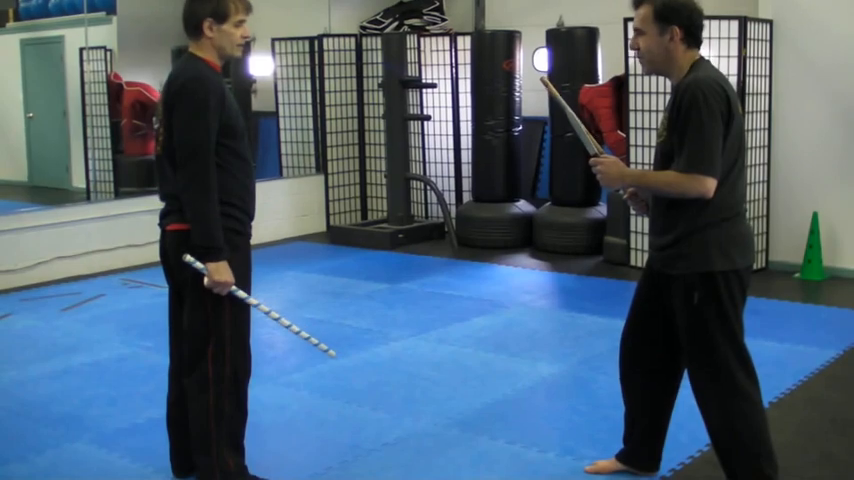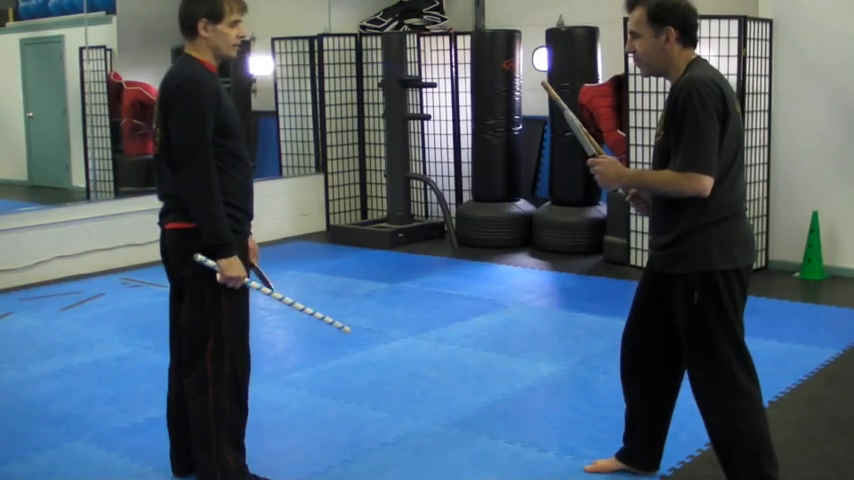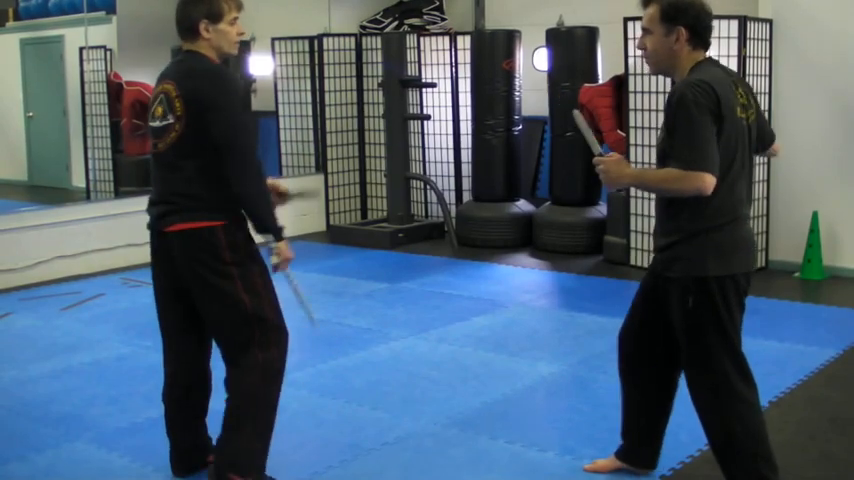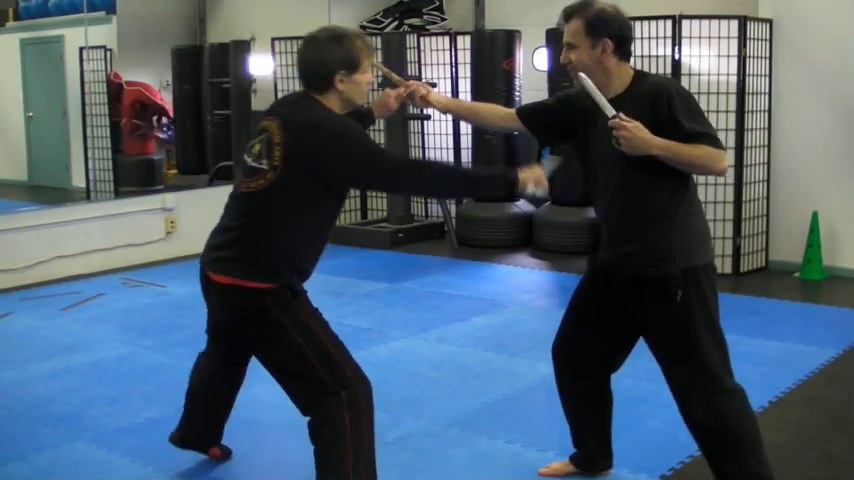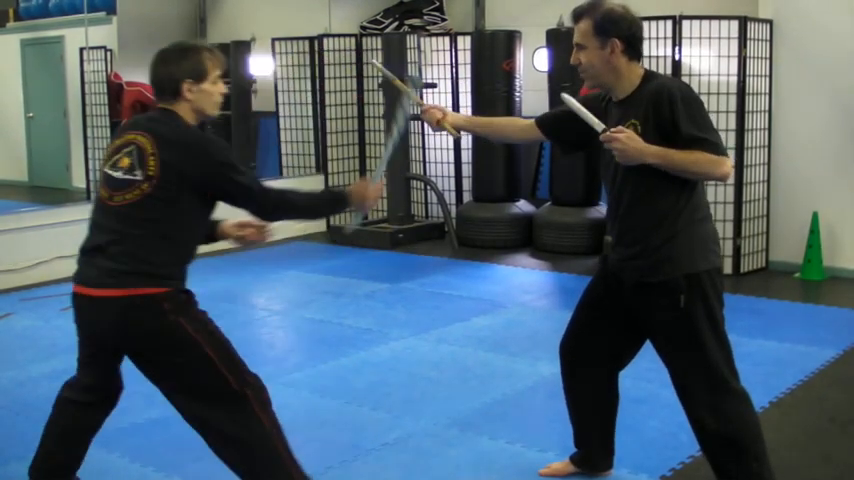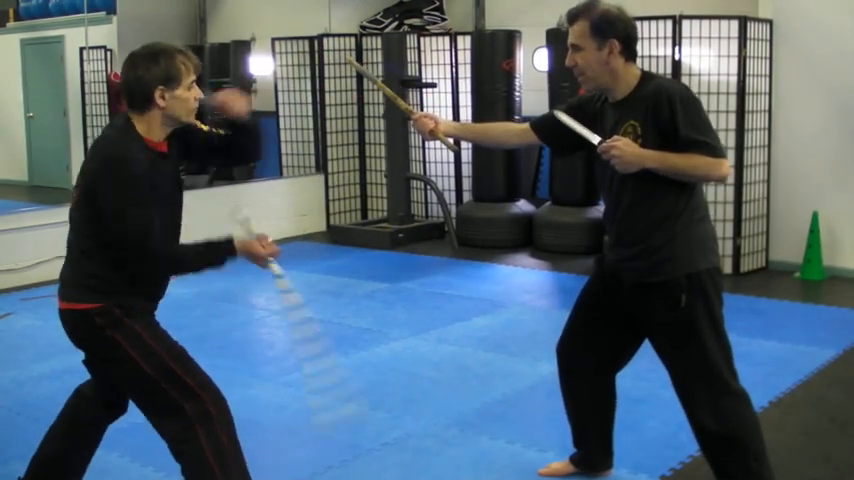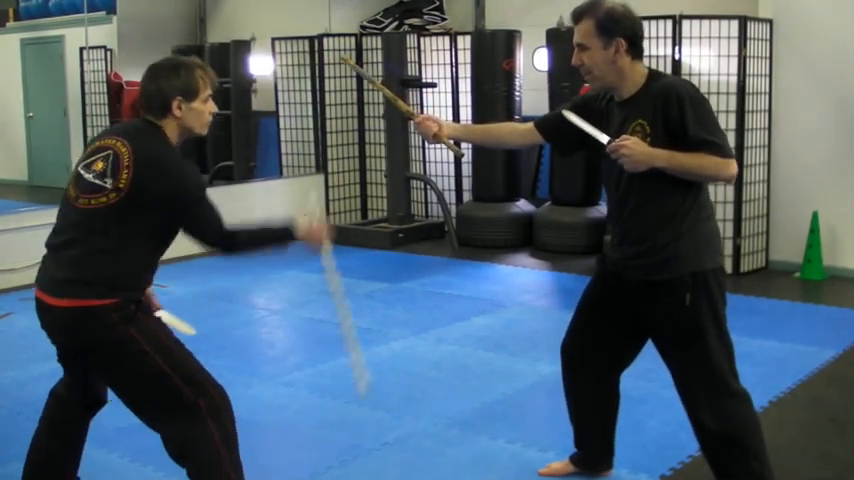
dt=0.7s
person 1, frame 1
left shoulder: (701, 89)
right shoulder: (690, 86)
left elbow: (702, 182)
left wrist: (627, 177)
right wrist: (651, 195)
left hip: (708, 259)
right hip: (677, 253)
left knee: (720, 374)
right knee: (643, 352)
person 1, frame 2
left shoulder: (696, 88)
right shoulder: (692, 84)
left elbow: (699, 180)
left wrist: (625, 176)
right wrist: (651, 196)
left hip: (709, 257)
right hip: (678, 251)
left knee: (721, 374)
right knee: (644, 351)
person 1, frame 3
left shoulder: (692, 91)
right shoulder: (728, 82)
left elbow: (699, 180)
right elbow: (769, 144)
left wrist: (628, 176)
left hip: (706, 260)
right hip: (685, 255)
left knee: (717, 378)
right knee: (639, 347)
person 1, frame 4
left shoulder: (661, 94)
right shoulder: (579, 104)
left elbow: (718, 161)
right elbow: (509, 118)
left wrist: (651, 144)
right wrist: (443, 102)
left hip: (675, 265)
right hip: (616, 262)
left knee: (705, 384)
right knee: (575, 356)
person 1, frame 5
left shoulder: (669, 95)
right shoulder: (597, 106)
left elbow: (720, 166)
right elbow: (529, 129)
left wrist: (645, 151)
right wrist: (458, 120)
left hip: (681, 269)
right hip: (623, 264)
left knee: (710, 387)
right knee: (582, 355)
person 1, frame 6
left shoulder: (666, 97)
right shoulder: (592, 108)
left elbow: (718, 167)
right elbow: (521, 133)
left wrist: (644, 157)
right wrist: (448, 127)
left hip: (680, 270)
right hip: (620, 265)
left knee: (710, 389)
right knee: (579, 356)
person 1, frame 7
left shoulder: (675, 96)
right shoulder: (597, 106)
left elbow: (726, 167)
right elbow: (526, 133)
left wrist: (653, 156)
right wrist: (452, 129)
left hip: (684, 269)
right hip: (624, 264)
left knee: (712, 390)
right knee: (583, 357)
person 2, frame 1
left shoulder: (190, 78)
right shoulder: (199, 83)
right elbow: (196, 175)
right wrist: (216, 254)
left hip: (190, 240)
right hip: (207, 244)
left knee: (192, 353)
right knee: (220, 358)
person 2, frame 2
left shoulder: (194, 79)
right shoulder: (193, 84)
right elbow: (196, 176)
left wrist: (238, 233)
right wrist: (224, 250)
left hip: (197, 238)
right hip: (203, 242)
left knee: (192, 351)
right knee: (220, 358)
person 2, frame 3
left shoulder: (170, 80)
right shoulder: (215, 80)
right elbow: (238, 161)
left wrist: (260, 187)
right wrist: (273, 232)
left hip: (168, 231)
right hip: (208, 233)
left knee: (186, 347)
right knee: (259, 340)
person 2, frame 4
left shoulder: (290, 112)
right shoulder: (326, 133)
right elbow: (412, 176)
left wrist: (372, 107)
right wrist: (512, 180)
left hip: (220, 268)
right hip: (258, 286)
left knee: (227, 352)
right knee: (341, 393)
left ankle: (197, 433)
person 2, frame 5
left shoulder: (129, 133)
right shoulder: (192, 145)
right elbow: (260, 200)
left wrist: (218, 229)
right wrist: (346, 197)
left hip: (90, 293)
right hip: (147, 300)
left knee: (91, 388)
right knee: (238, 399)
person 2, frame 6
left shoulder: (167, 134)
right shoulder: (123, 161)
left elbow: (236, 151)
right elbow: (151, 257)
left wrist: (240, 117)
right wrist: (235, 247)
left hip: (99, 302)
right hip: (105, 311)
left knee: (108, 391)
right knee: (199, 408)
person 2, frame 7
left shoulder: (111, 140)
right shoulder: (169, 171)
right elbow: (218, 236)
right wrist: (295, 231)
left hip: (53, 298)
right hip: (98, 308)
left knee: (80, 389)
right knee: (201, 406)
